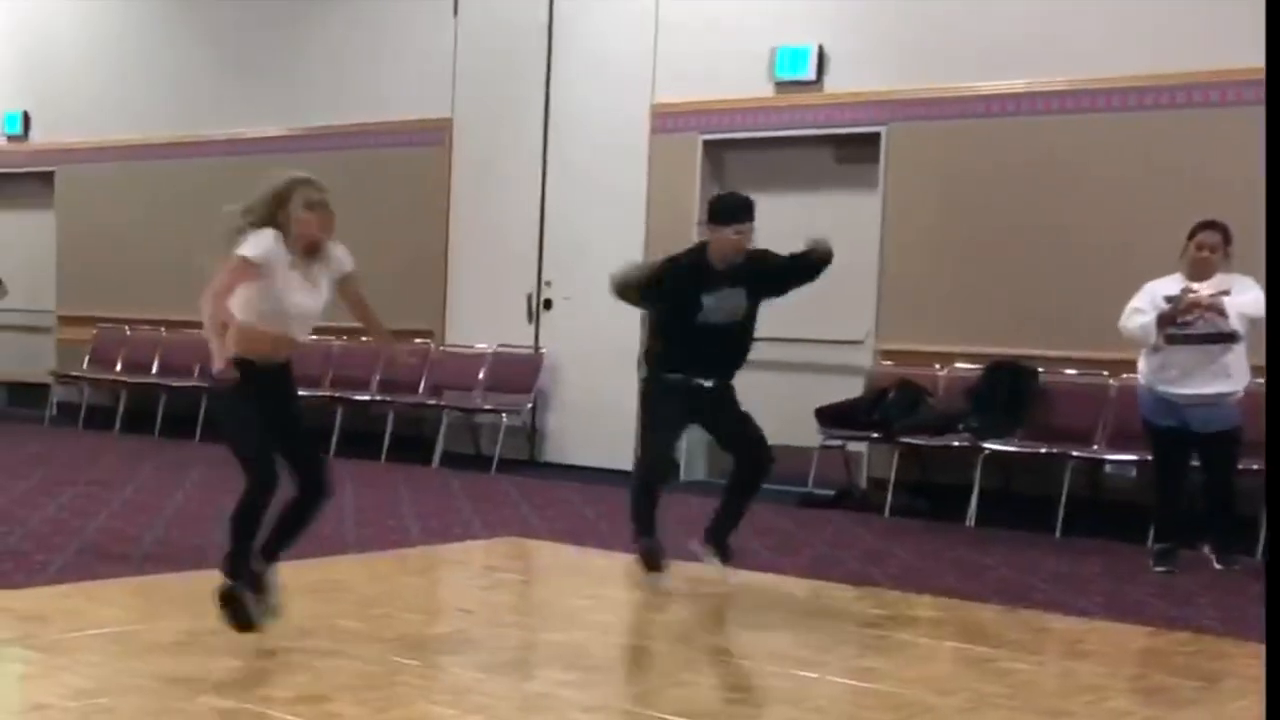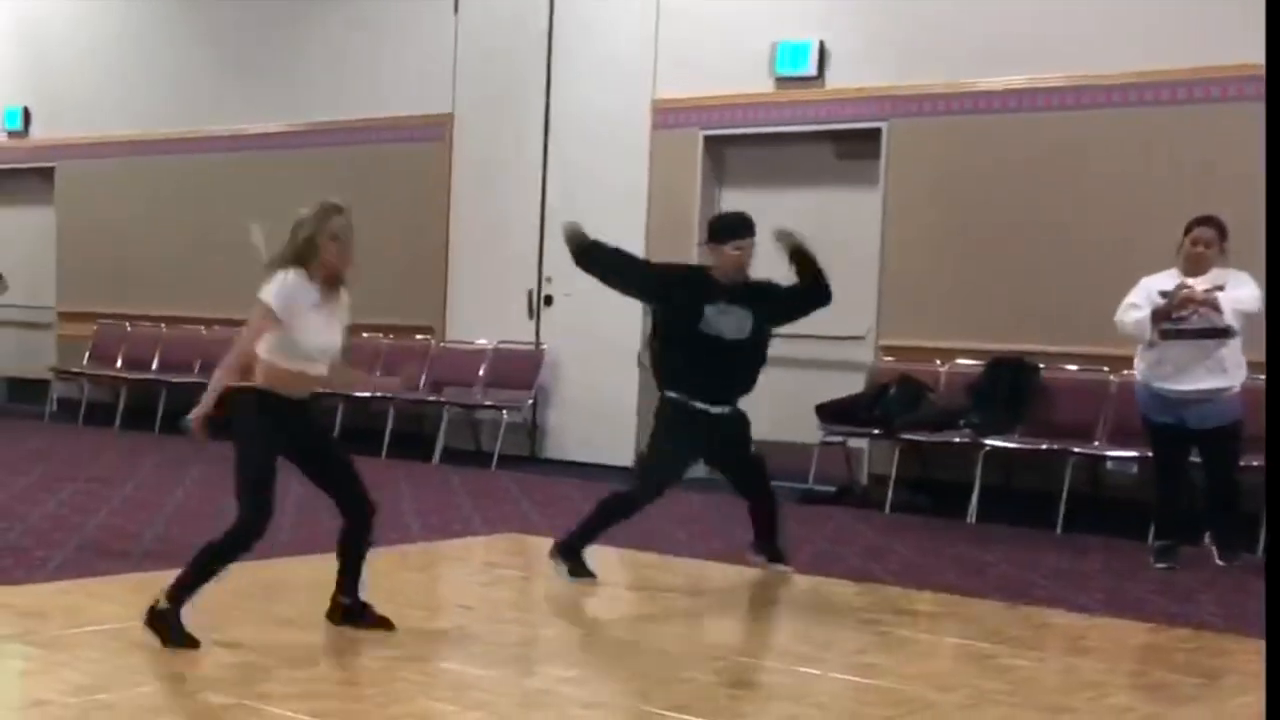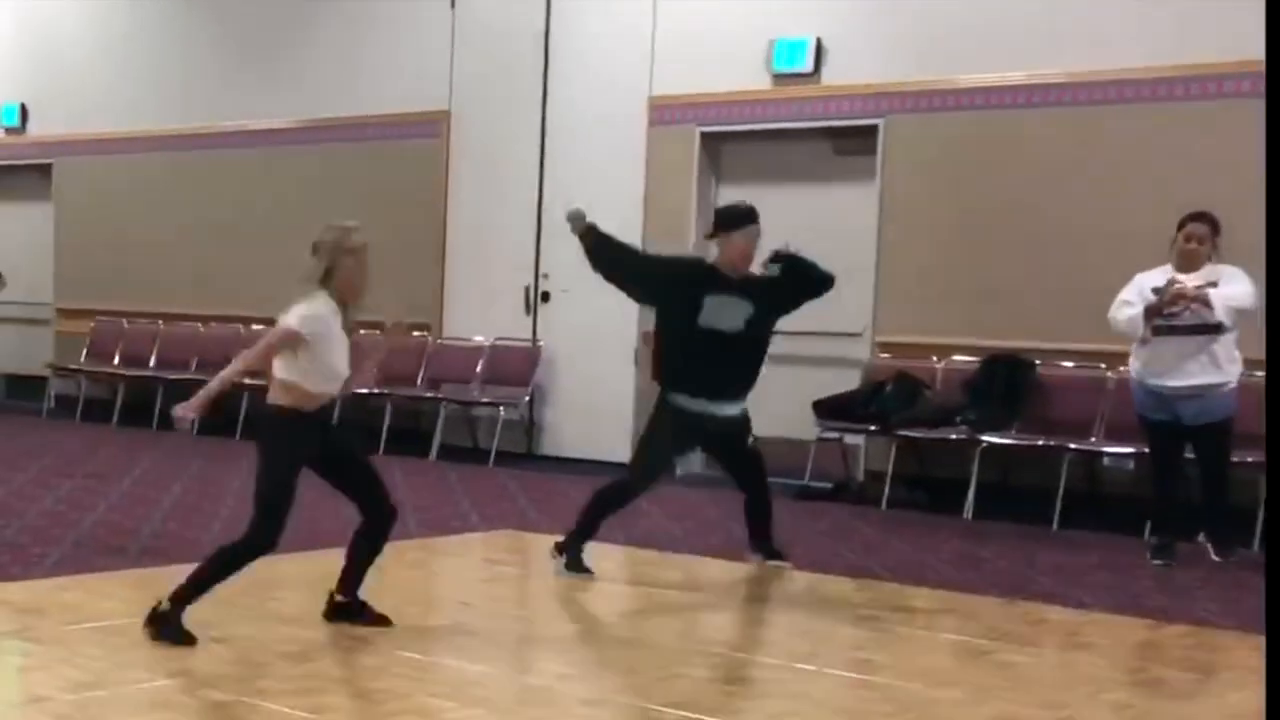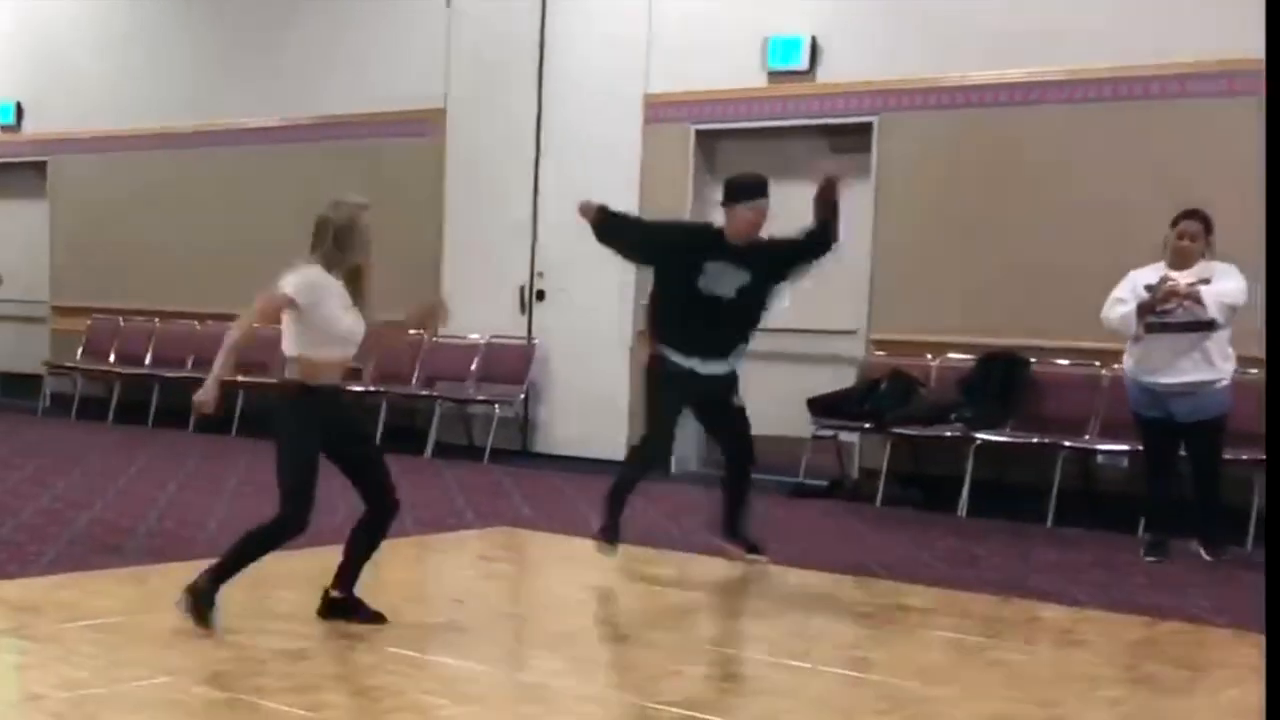
dt=0.1s
person 1, frame 1
left shoulder: (332, 256)
right shoulder: (264, 244)
left elbow: (359, 307)
right elbow: (213, 298)
left wrist: (393, 342)
right wrist: (218, 351)
left hip: (278, 381)
right hip: (246, 382)
left knee: (315, 485)
right knee: (262, 485)
left ankle: (251, 572)
right ankle: (239, 579)
person 1, frame 2
left shoulder: (337, 299)
right shoulder: (290, 285)
right elbow: (244, 347)
left wrist: (373, 383)
right wrist: (208, 401)
left hip: (301, 416)
right hip: (264, 412)
left knee: (361, 508)
right knee: (251, 524)
left ankle: (346, 602)
right ankle: (168, 608)
person 1, frame 3
left shoulder: (336, 313)
right shoulder: (316, 312)
right elbow: (252, 359)
left wrist: (366, 369)
right wrist: (199, 402)
left hip: (318, 427)
right hip: (286, 428)
left knee: (381, 511)
right knee: (262, 537)
left ankle: (344, 600)
right ankle: (168, 611)
person 1, frame 4
left shoulder: (345, 284)
right shoulder: (308, 279)
right elbow: (243, 327)
left wrist: (414, 323)
right wrist: (215, 380)
left hip: (334, 404)
right hip: (304, 404)
left knee: (385, 502)
right knee: (293, 519)
left ankle: (338, 595)
right ankle: (207, 585)
person 2, frame 1
left shoulder: (761, 269)
right shoulder: (683, 270)
left elbow: (797, 269)
right elbow: (645, 293)
left wrist: (817, 255)
right wrist: (633, 282)
left hip: (714, 387)
right hip: (669, 385)
left knee: (756, 456)
right knee: (656, 465)
left ankle: (715, 537)
right ankle: (645, 539)
person 2, frame 2
left shoulder: (762, 298)
right shoulder: (679, 283)
left elbow: (818, 296)
right elbow: (624, 269)
left wrist: (799, 253)
right wrist: (581, 245)
left hip: (724, 417)
right hip: (681, 411)
left knee: (757, 487)
right knee: (645, 489)
left ankle: (766, 547)
right ankle: (571, 548)
person 2, frame 3
left shoulder: (766, 292)
right shoulder: (684, 279)
left elbow: (820, 282)
right elbow: (625, 263)
left wrist: (784, 259)
right wrist: (587, 231)
left hip: (728, 416)
right hip: (679, 410)
left knee: (754, 480)
right knee: (637, 480)
left ankle: (762, 544)
right ankle: (571, 545)
person 2, frame 4
left shoulder: (769, 256)
right shoulder: (688, 242)
left elbow: (819, 242)
right elbow: (635, 233)
left wrist: (827, 198)
right wrist: (600, 217)
left hip: (719, 376)
right hip: (672, 370)
left knee: (741, 454)
right knee: (655, 449)
left ankle: (733, 530)
right ankle: (613, 512)
person 3, frame 1
left shoulder: (1239, 285)
right shoulder: (1158, 288)
left elbow: (1252, 308)
right elbow: (1131, 326)
left wrist: (1211, 304)
right wrist: (1171, 314)
left hip: (1220, 403)
right hip: (1165, 400)
left knee: (1221, 477)
right knee: (1169, 478)
left ankle: (1219, 544)
right ankle: (1165, 545)
person 3, frame 2
left shoulder: (1235, 280)
right shoulder: (1154, 283)
left elbow: (1248, 302)
right elbow: (1127, 321)
left wrist: (1204, 298)
right wrist: (1166, 309)
left hip: (1217, 398)
right hip: (1162, 396)
left knee: (1223, 473)
right knee: (1169, 474)
left ankle: (1222, 538)
right ankle: (1166, 542)
person 3, frame 3
left shoulder: (1228, 276)
right shoulder: (1147, 280)
left elbow: (1240, 299)
right elbow: (1120, 318)
left wrist: (1195, 295)
right wrist: (1158, 306)
left hip: (1212, 394)
right hip: (1157, 393)
left knee: (1215, 469)
right knee: (1165, 470)
left ankle: (1217, 536)
right ankle: (1163, 539)
person 3, frame 4
left shoulder: (1222, 273)
right shoulder: (1140, 277)
left elbow: (1232, 296)
right elbow: (1113, 316)
left wrist: (1188, 292)
right wrist: (1150, 303)
left hip: (1206, 391)
right hip: (1151, 390)
left knee: (1207, 468)
right knee: (1158, 468)
left ankle: (1208, 537)
right ankle: (1156, 536)
